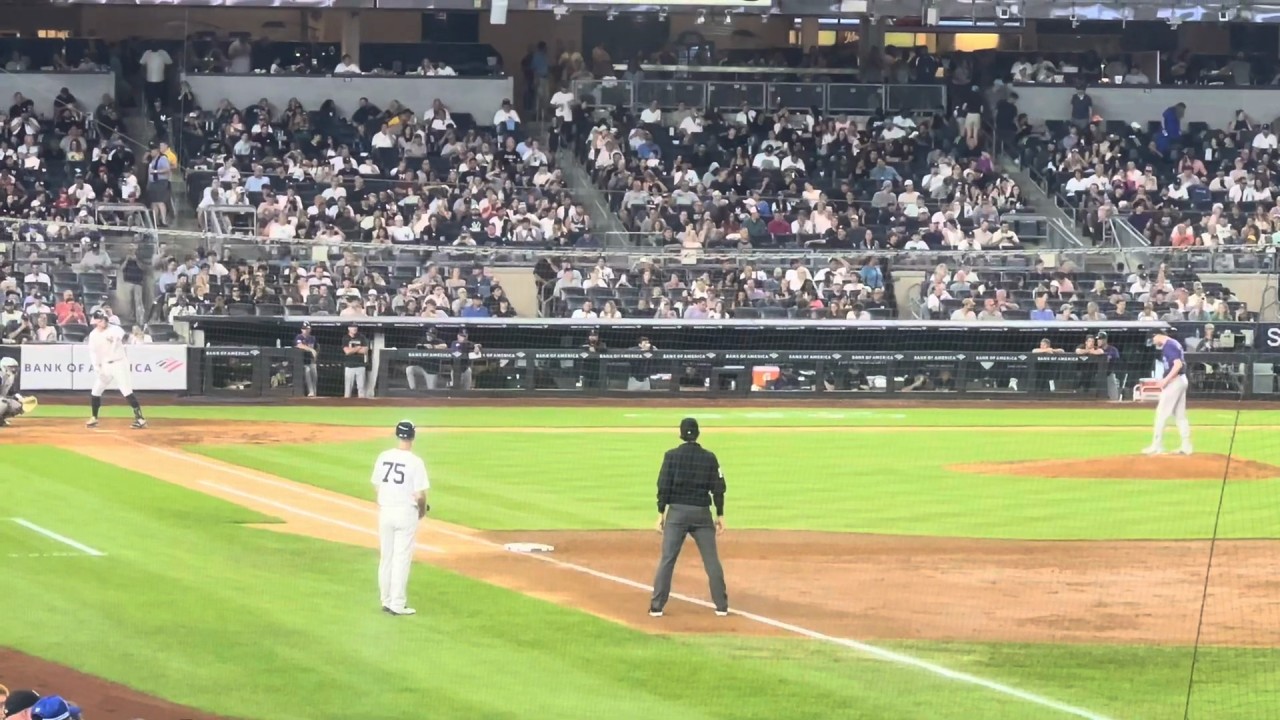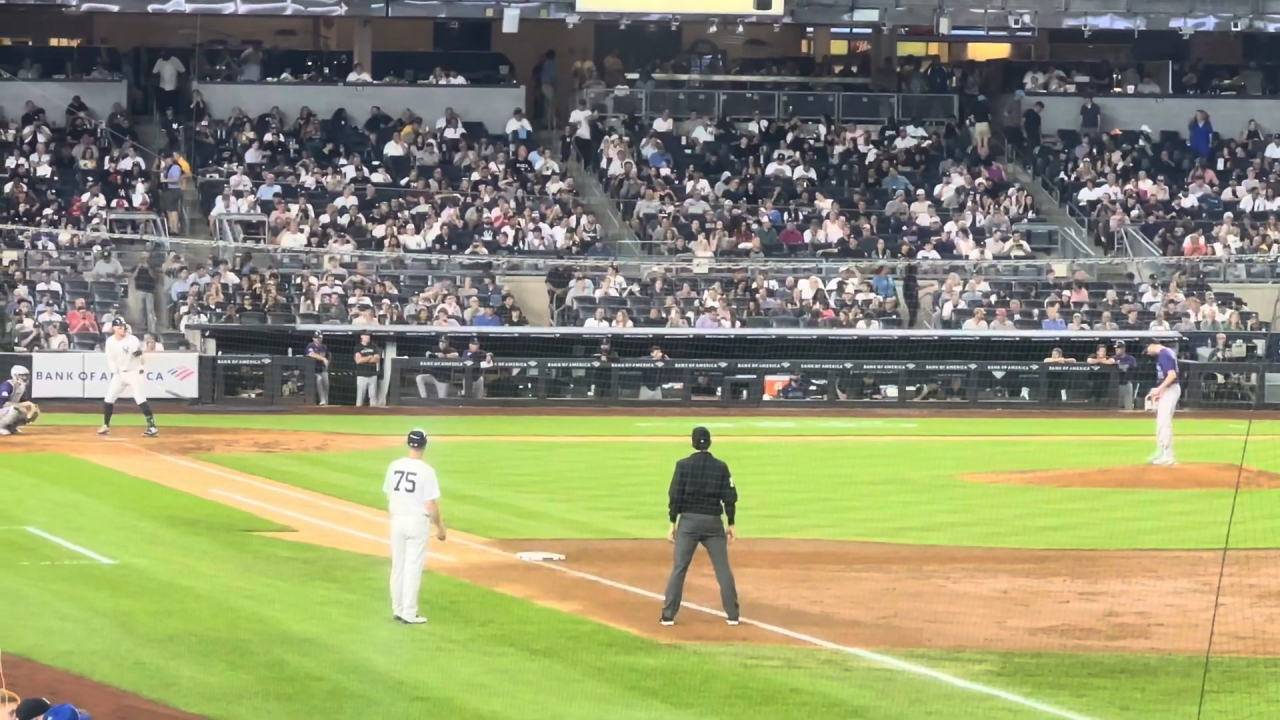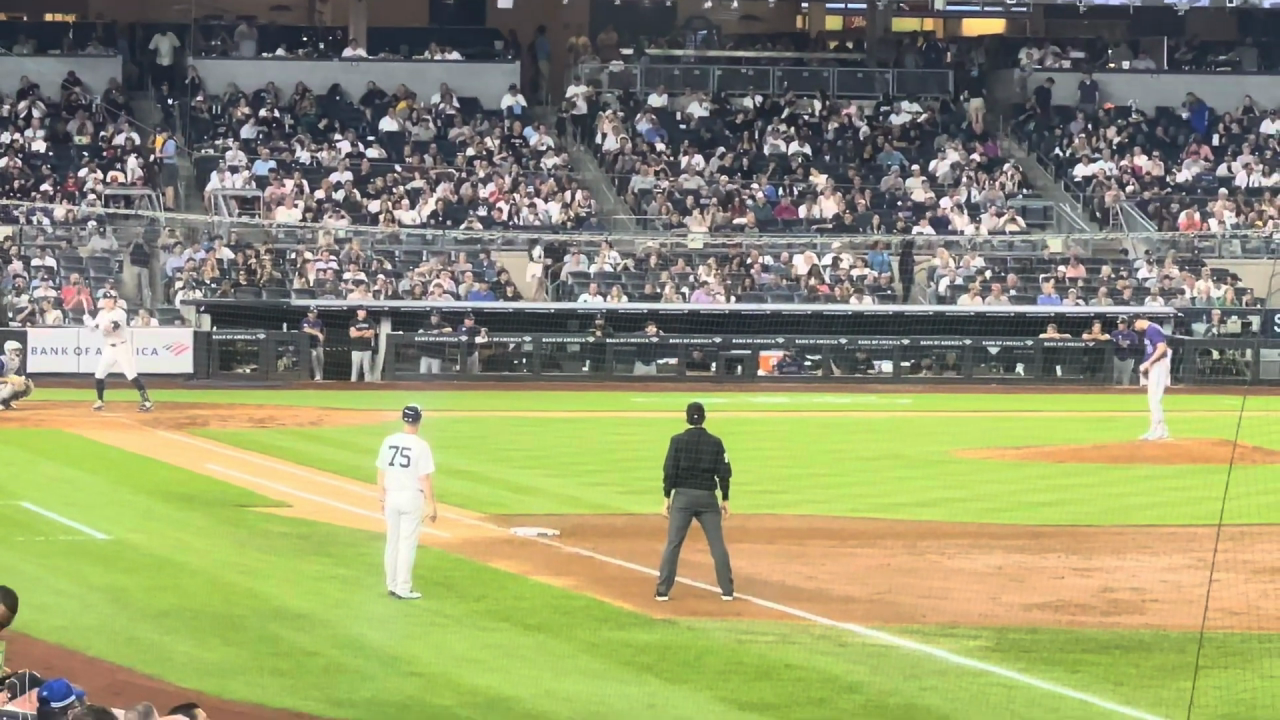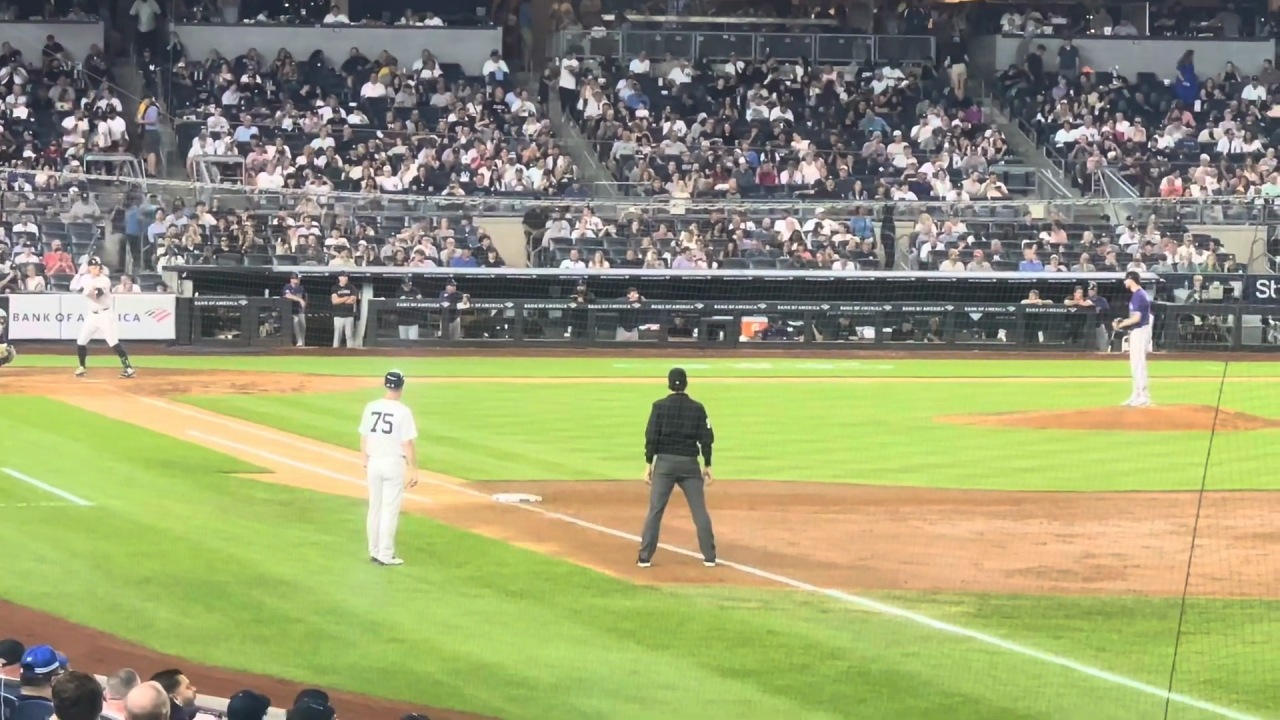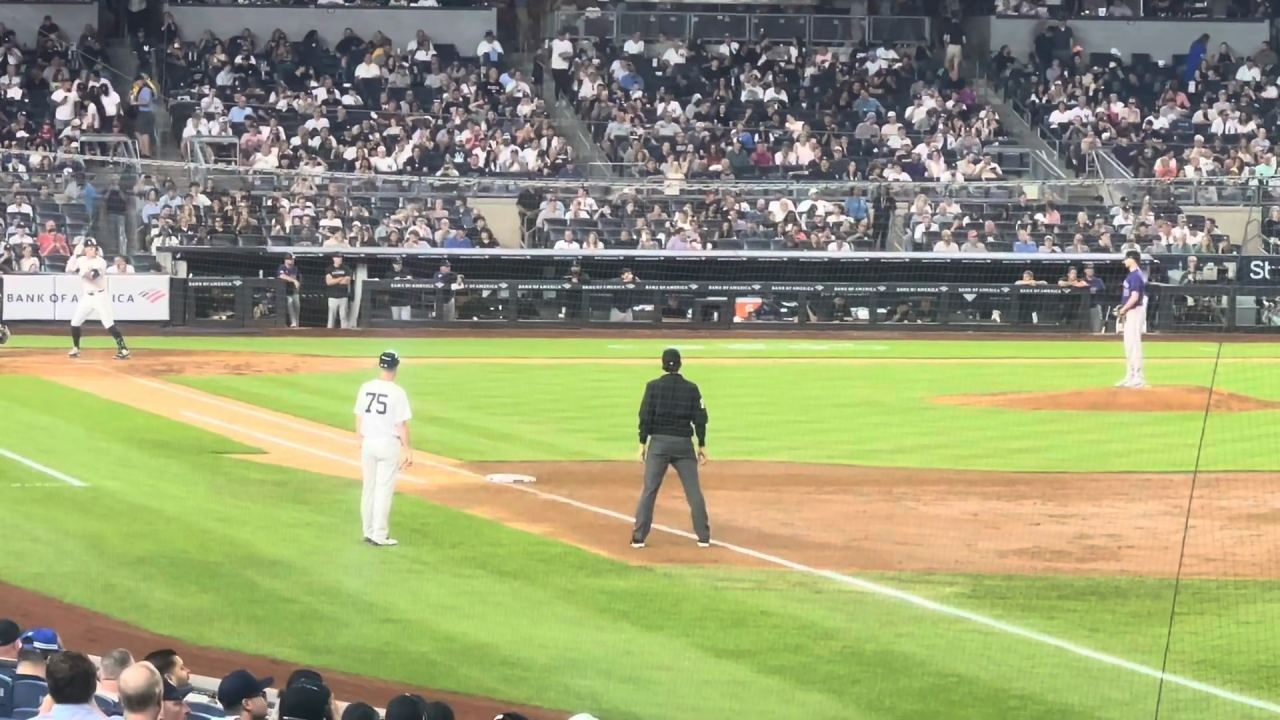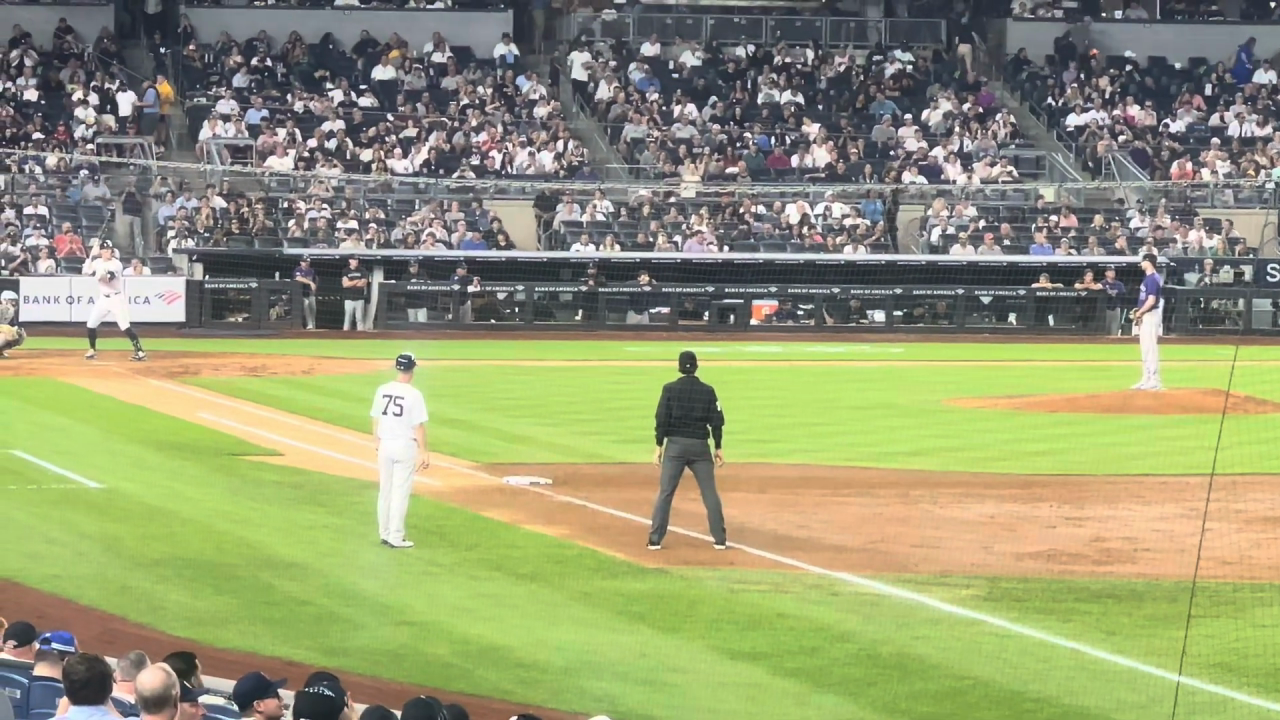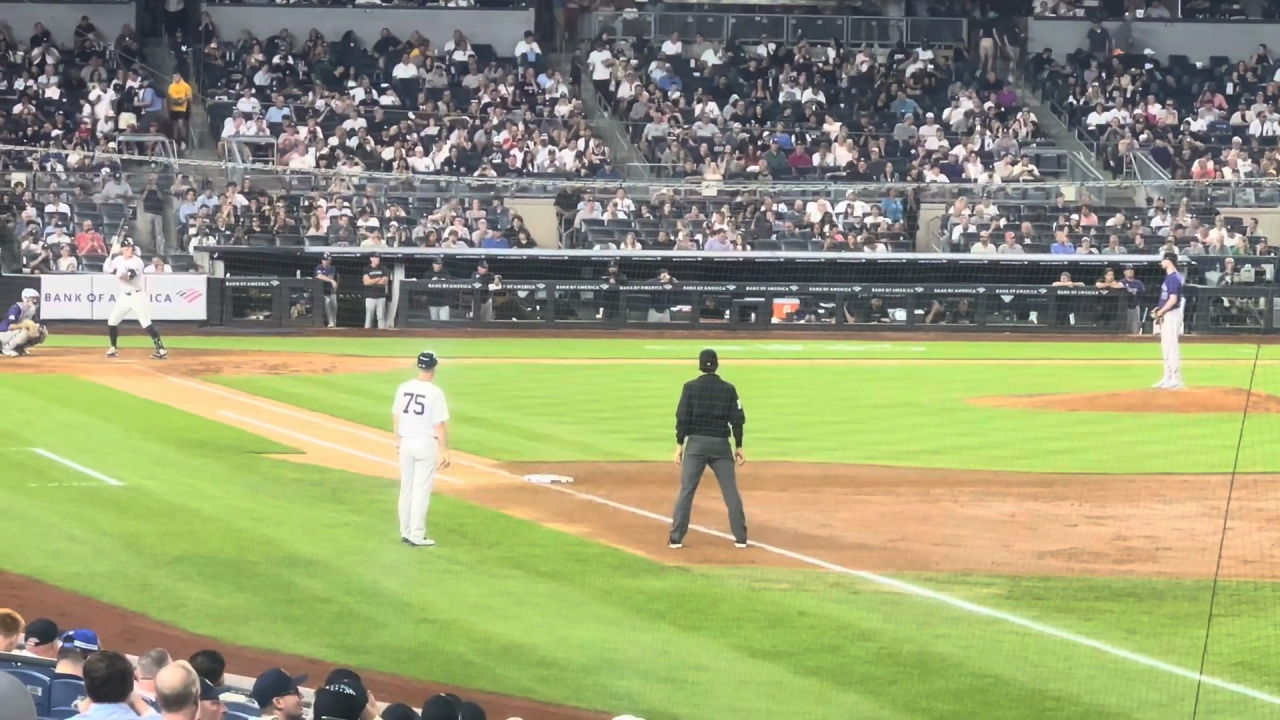
dt=0.7s
person 1, frame 1
left shoulder: (672, 455)
right shoulder: (709, 457)
left elbow: (663, 487)
right elbow: (718, 488)
left wrist: (661, 513)
right wrist: (719, 515)
left hip: (677, 511)
right hip: (701, 513)
left knee: (667, 559)
right knee: (712, 560)
left ankle: (656, 606)
right ankle: (721, 606)
person 1, frame 2
left shoulder: (683, 465)
right shoulder: (721, 467)
left elbow: (675, 496)
right elbow: (729, 498)
left wrist: (672, 523)
right wrist: (731, 524)
left hip: (688, 520)
right hip: (713, 522)
left knee: (678, 568)
right knee: (723, 569)
left ankle: (668, 616)
right ankle: (733, 615)
person 1, frame 3
left shoulder: (678, 440)
right shoulder: (715, 442)
left elbow: (670, 471)
right elbow: (724, 473)
left wrist: (667, 498)
right wrist: (725, 499)
left hip: (683, 496)
right hip: (707, 497)
left knee: (673, 544)
right knee: (718, 545)
left ankle: (662, 591)
right ankle: (727, 591)
person 1, frame 4
left shoulder: (660, 406)
right shoulder: (697, 408)
left elbow: (652, 437)
right elbow: (706, 439)
left wrist: (649, 464)
right wrist: (707, 465)
left hip: (665, 462)
right hip: (689, 463)
left knee: (655, 510)
right knee: (700, 511)
left ankle: (644, 557)
right ankle: (710, 556)
person 1, frame 5
left shoulder: (653, 386)
right shoulder: (691, 388)
left elbow: (645, 418)
right elbow: (700, 419)
left wrist: (642, 444)
right wrist: (701, 445)
left hip: (658, 442)
right hip: (683, 443)
left knee: (649, 490)
right knee: (694, 491)
left ankle: (638, 538)
right ankle: (703, 537)
person 1, frame 6
left shoulder: (670, 389)
right shoulder: (708, 390)
left elbow: (662, 420)
right elbow: (716, 422)
left wrist: (659, 447)
right wrist: (718, 448)
left hip: (675, 445)
right hip: (700, 446)
left knee: (665, 493)
right knee: (710, 493)
left ankle: (655, 540)
right ankle: (720, 540)
person 1, frame 7
left shoulder: (690, 387)
right shoulder: (728, 389)
left elbow: (682, 418)
right elbow: (737, 420)
left wrist: (679, 445)
right wrist: (738, 446)
left hip: (696, 443)
right hip: (720, 444)
left knee: (686, 491)
right knee: (731, 492)
left ankle: (675, 539)
right ankle: (741, 538)
person 2, frame 1
left shoulder: (383, 457)
right shoulder: (415, 461)
left elbow: (376, 489)
right elbow: (420, 495)
right wrist: (422, 510)
left hip: (385, 512)
right hip: (406, 513)
left knee: (386, 558)
right knee: (402, 559)
left ankle: (386, 601)
right ankle: (397, 605)
person 2, frame 2
left shoulder: (394, 466)
right shoulder: (426, 470)
left elbow: (389, 496)
right elbow: (431, 504)
right wrist: (440, 527)
left hip: (397, 521)
right hip: (417, 522)
left knee: (398, 567)
right knee: (413, 568)
left ankle: (398, 610)
right ankle: (409, 614)
person 2, frame 3
left shoulder: (388, 441)
right shoulder: (421, 445)
left elbow: (381, 472)
right elbow: (425, 478)
left wrist: (382, 497)
right wrist: (431, 504)
left hip: (392, 496)
right hip: (412, 497)
left knee: (392, 542)
right knee: (407, 544)
left ankle: (392, 586)
right ankle: (403, 589)
person 2, frame 4
left shoulder: (371, 407)
right shoulder: (403, 411)
left elbow: (364, 438)
right elbow: (407, 444)
left wrist: (366, 462)
right wrist: (413, 469)
left hip: (374, 462)
right hip: (394, 463)
left knee: (375, 508)
right knee: (390, 510)
left ankle: (374, 552)
right ankle: (385, 555)
person 2, frame 5
left shoulder: (365, 388)
right shoulder: (397, 392)
left elbow: (358, 418)
right elbow: (402, 425)
right wrist: (407, 450)
left hip: (368, 443)
right hip: (388, 444)
left knee: (368, 488)
right knee: (384, 490)
left ankle: (368, 532)
right ankle: (379, 536)
person 2, frame 6
left shoulder: (382, 390)
right shoulder: (414, 394)
left elbow: (375, 420)
right elbow: (419, 426)
left wrist: (377, 443)
right wrist: (424, 452)
left hip: (385, 445)
right hip: (405, 446)
left knee: (385, 491)
right knee: (400, 492)
left ankle: (385, 534)
right ankle: (396, 538)
person 2, frame 7
left shoulder: (403, 388)
right shoulder: (435, 393)
left elbow: (396, 418)
right elbow: (439, 425)
left wrist: (398, 441)
right wrist: (444, 451)
left hip: (406, 443)
right hip: (426, 445)
left knee: (406, 489)
right knee: (421, 491)
left ankle: (405, 532)
right ankle: (417, 536)
